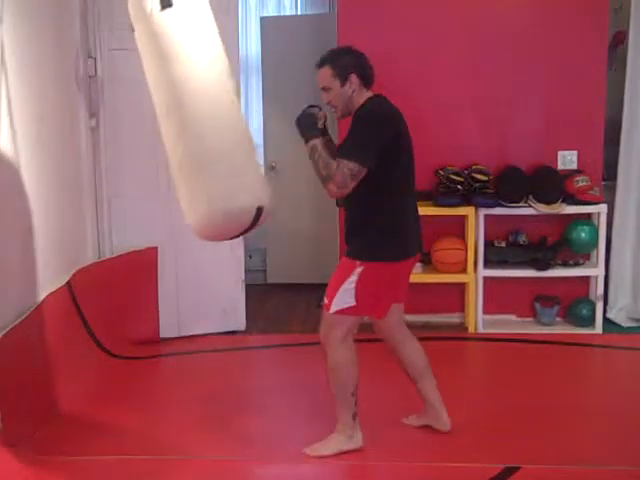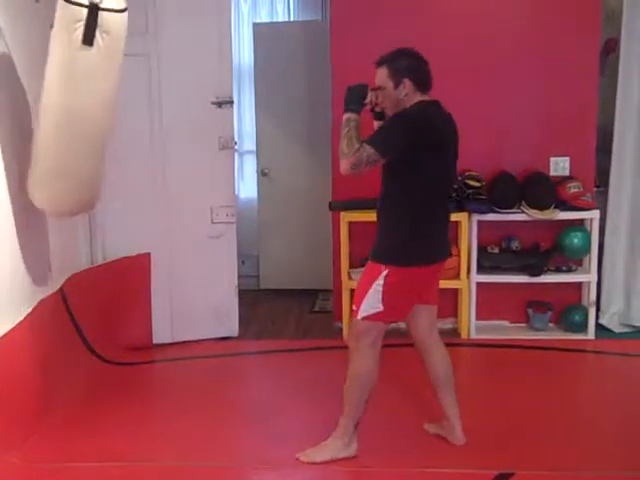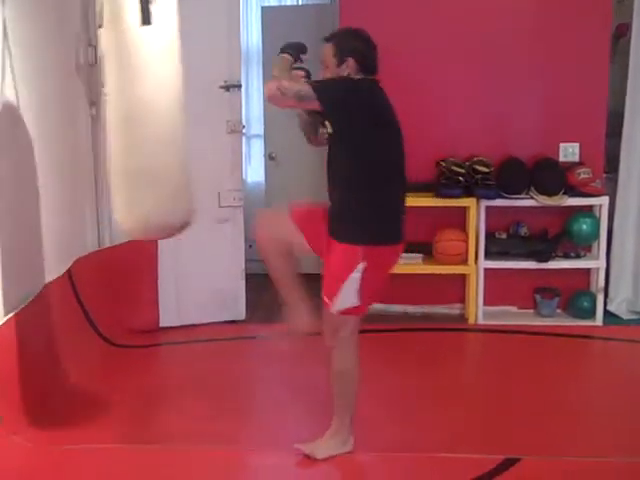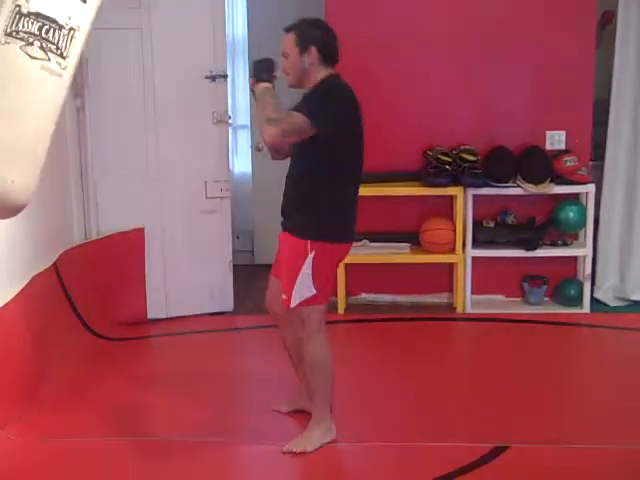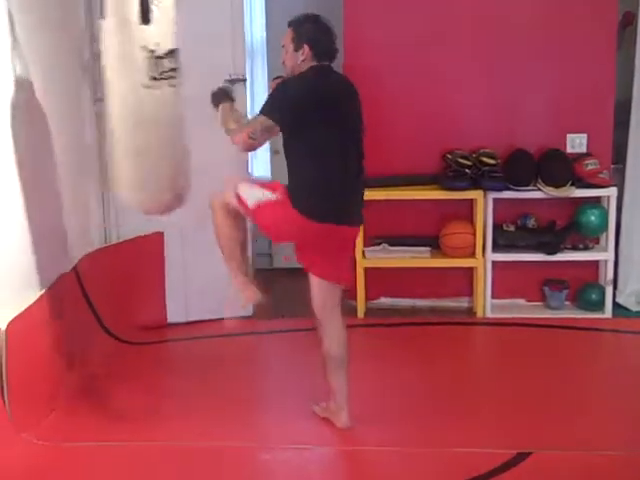
dt=0.7s
person 1, frame 1
left shoulder: (370, 119)
right shoulder: (381, 112)
left elbow: (339, 184)
right elbow: (353, 168)
left wrist: (311, 138)
right wrist: (323, 135)
left hip: (375, 248)
right hip: (398, 242)
left knee: (334, 333)
right knee: (392, 328)
left ankle: (347, 431)
right ankle: (436, 410)
person 1, frame 2
left shoulder: (410, 121)
right shoulder: (440, 120)
left elbow: (350, 164)
left wrist: (352, 113)
right wrist: (381, 119)
left hip: (400, 253)
right hip: (429, 249)
left knee: (363, 339)
right knee: (427, 335)
left ankle: (344, 438)
right ankle: (453, 425)
person 1, frame 3
left shoulder: (356, 92)
right shoulder: (360, 100)
left elbow: (276, 93)
right elbow: (318, 137)
left wrist: (286, 61)
right wrist: (314, 118)
left hip: (368, 235)
right hip: (346, 220)
left knee: (338, 332)
right knee: (268, 230)
left ankle: (340, 434)
right ankle: (300, 311)
person 1, frame 4
left shoulder: (333, 98)
right shoulder: (317, 99)
left elbow: (275, 133)
right elbow: (280, 149)
left wrist: (264, 86)
right wrist: (268, 99)
left hip: (318, 233)
right hip: (299, 225)
left knee: (306, 324)
right knee: (278, 308)
left ankle: (323, 423)
right ankle: (309, 395)
person 1, frame 5
left shoulder: (295, 87)
right shoulder: (344, 87)
left elbow: (246, 139)
left wrist: (224, 105)
left hip: (304, 209)
right hip: (344, 218)
left knee: (224, 202)
right knee: (329, 312)
left ankle: (245, 286)
right ankle: (339, 408)
